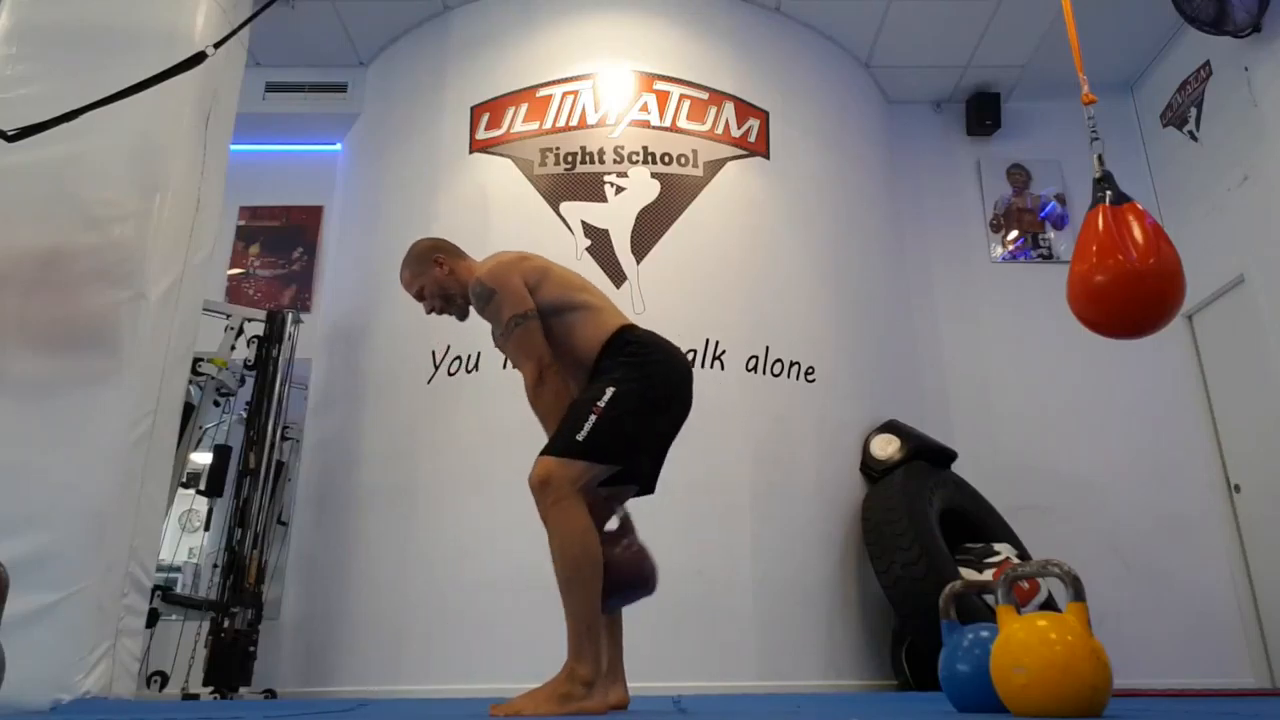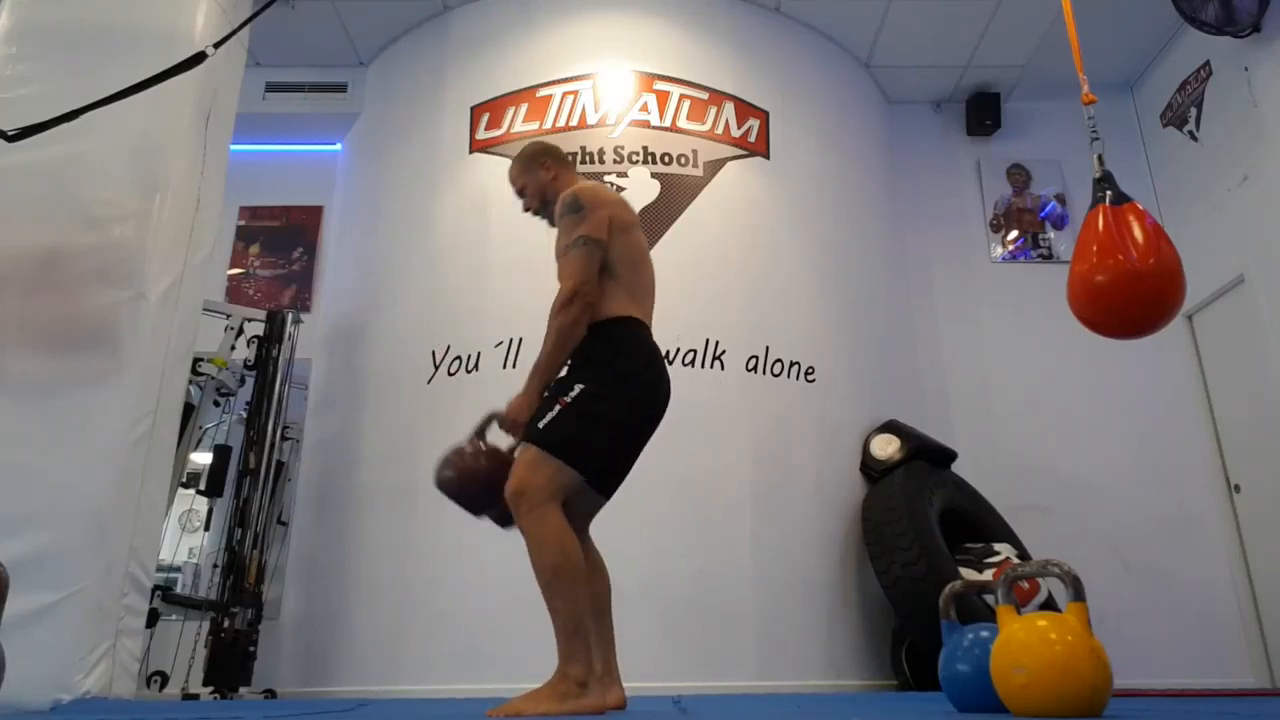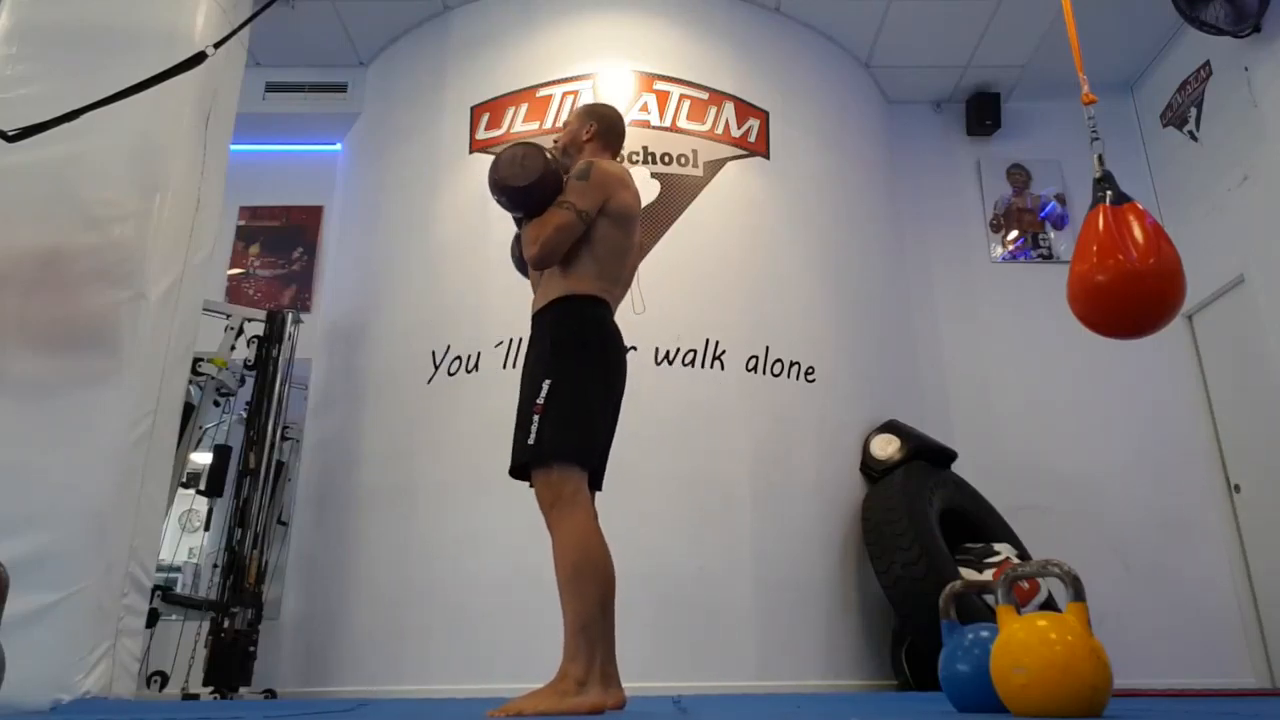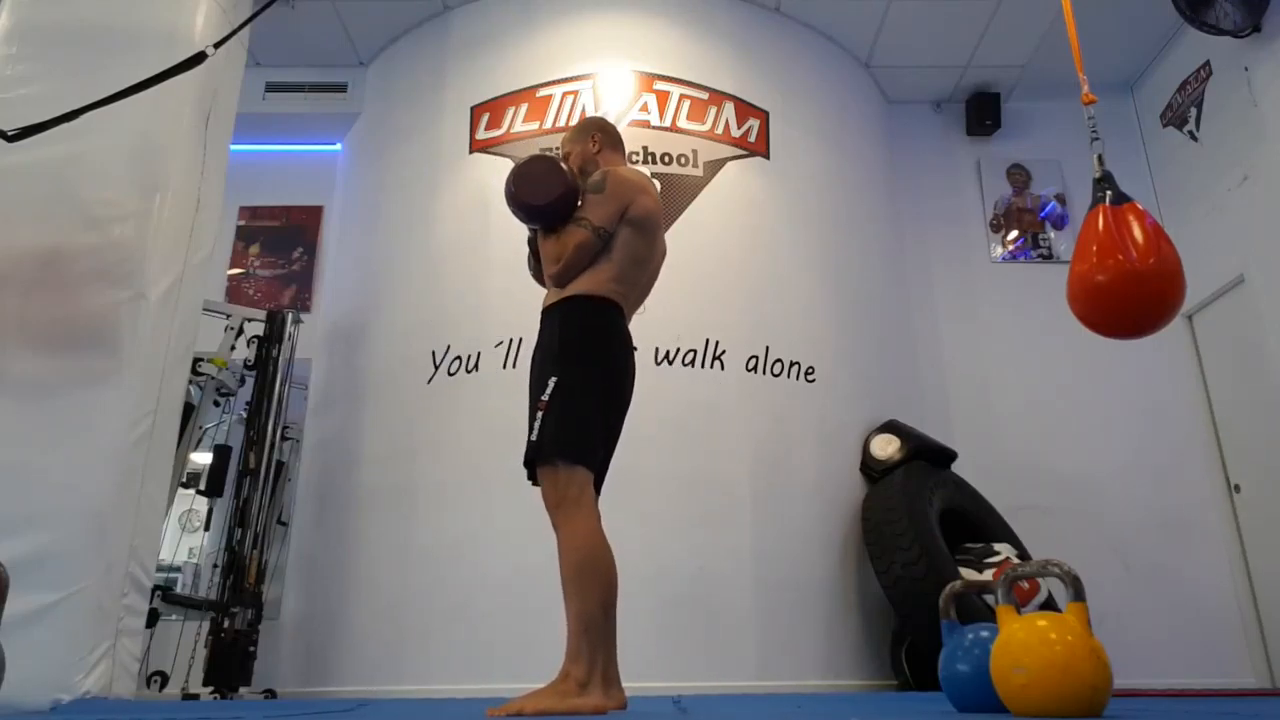
dt=0.7s
person 1, frame 1
left shoulder: (490, 277)
right shoulder: (504, 324)
left elbow: (541, 379)
right elbow: (560, 379)
left wrist: (569, 457)
left hip: (640, 367)
right hip: (655, 374)
left knee: (554, 482)
right knee: (580, 513)
left ankle: (583, 681)
right ankle: (607, 679)
person 1, frame 2
left shoulder: (578, 198)
right shoulder: (601, 214)
left elbow: (574, 299)
left wrist: (532, 393)
right wrist: (551, 411)
left hip: (612, 364)
right hip: (635, 370)
left knee: (528, 490)
right knee: (563, 518)
person 1, frame 3
left shoulder: (596, 174)
right shoulder: (615, 202)
left elbow: (537, 251)
right wrist: (538, 212)
left hip: (569, 336)
right hip: (587, 339)
left knee: (562, 498)
right knee: (571, 504)
person 1, frame 4
left shoulder: (615, 181)
right shoulder: (645, 218)
left elbow: (558, 267)
right wrist: (557, 225)
left hip: (578, 333)
right hip: (602, 342)
left knee: (567, 498)
right knee: (576, 505)
